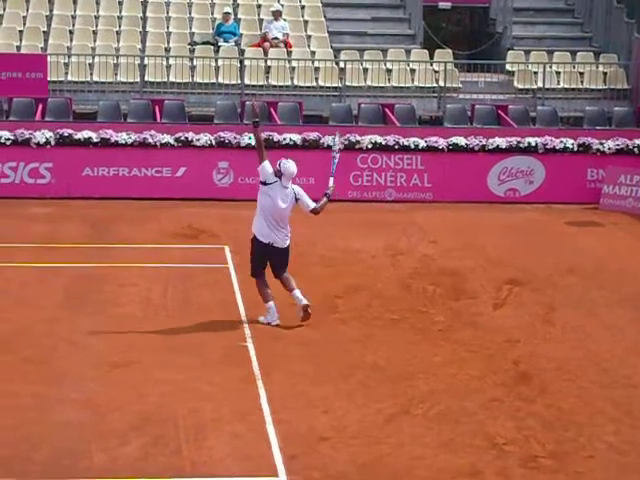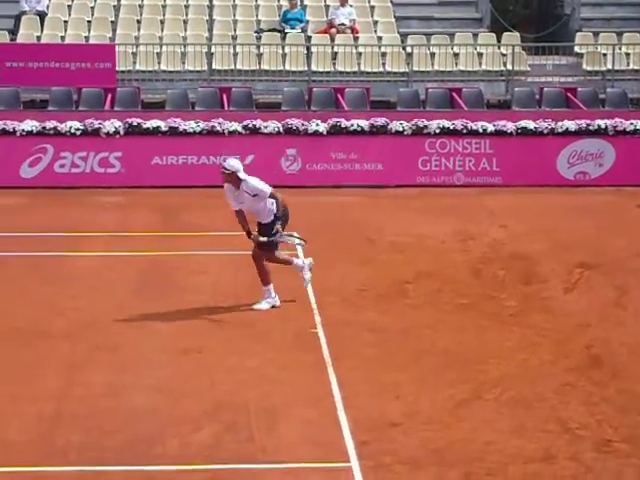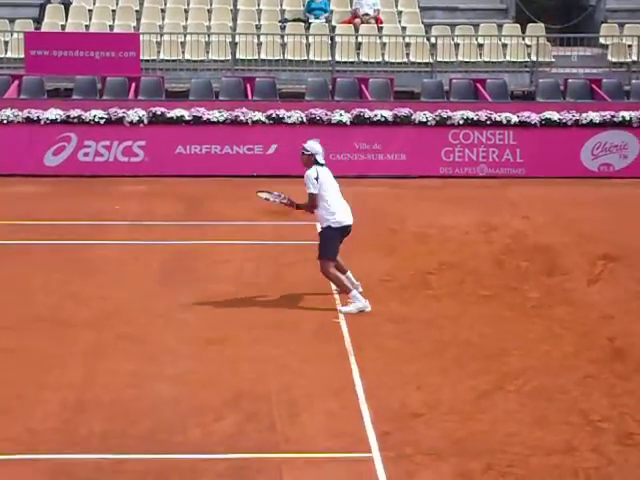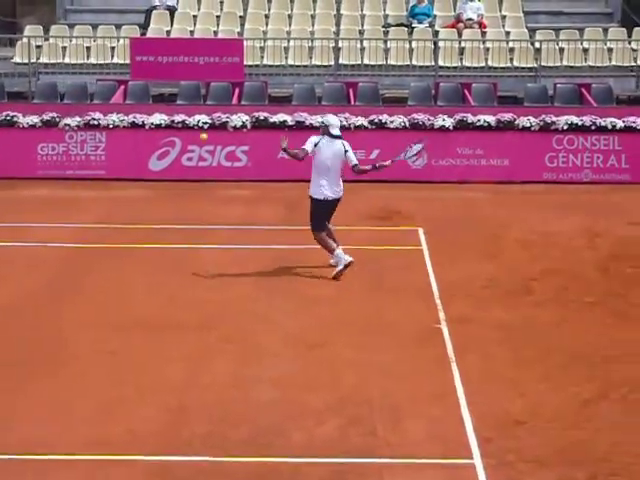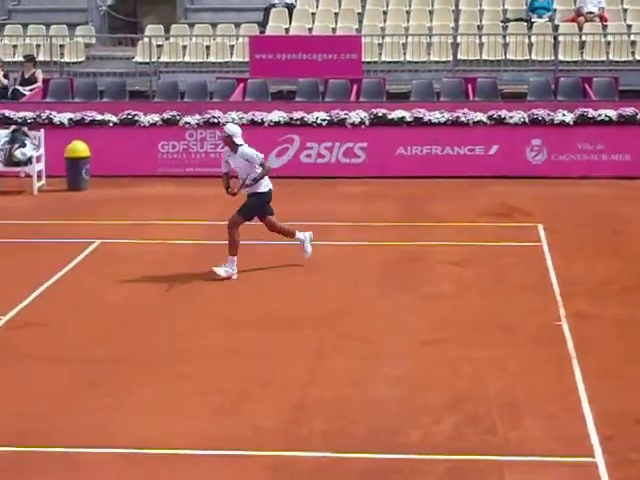
dt=1s
person 1, frame 1
left shoulder: (268, 180)
right shoulder: (296, 192)
left elbow: (260, 149)
right elbow: (316, 210)
left wrist: (255, 123)
right wrist: (327, 197)
left hip: (261, 240)
right hip: (282, 242)
left knee: (259, 277)
right knee: (283, 275)
left ankle: (272, 315)
right ankle: (302, 301)
person 1, frame 2
left shoulder: (252, 184)
right shoulder: (228, 189)
left elbow: (278, 198)
right elbow: (239, 213)
left wrist: (279, 222)
right wrist: (249, 233)
left hip: (277, 216)
right hip: (265, 220)
left knee: (257, 254)
right knee: (267, 256)
left ankle: (270, 297)
right ankle: (302, 264)
person 1, frame 3
left shoulder: (311, 174)
right shoulder: (324, 170)
left elbow: (312, 205)
left wrist: (296, 205)
right wrist: (308, 207)
left hip: (333, 224)
right hip: (345, 220)
left knee: (327, 269)
right knee: (329, 255)
left ankle: (359, 301)
right ankle: (353, 283)
person 1, frame 4
left shoulder: (316, 140)
right shoulder: (344, 146)
left elbow: (300, 156)
right elbow: (356, 169)
left wrist: (285, 149)
right wrist: (375, 166)
left hip: (319, 194)
right hip: (335, 194)
left knee: (318, 233)
right knee: (323, 225)
left ankle: (341, 258)
right ankle: (339, 255)
person 1, frame 5
left shoulder: (246, 151)
right shoulder: (227, 152)
left elbow: (266, 168)
right elbow: (225, 174)
left wrist: (250, 183)
right wrist: (228, 187)
left hip: (260, 193)
right hip: (255, 193)
left knee: (232, 224)
right knee: (273, 225)
left ankle: (230, 267)
right ankle: (303, 237)
